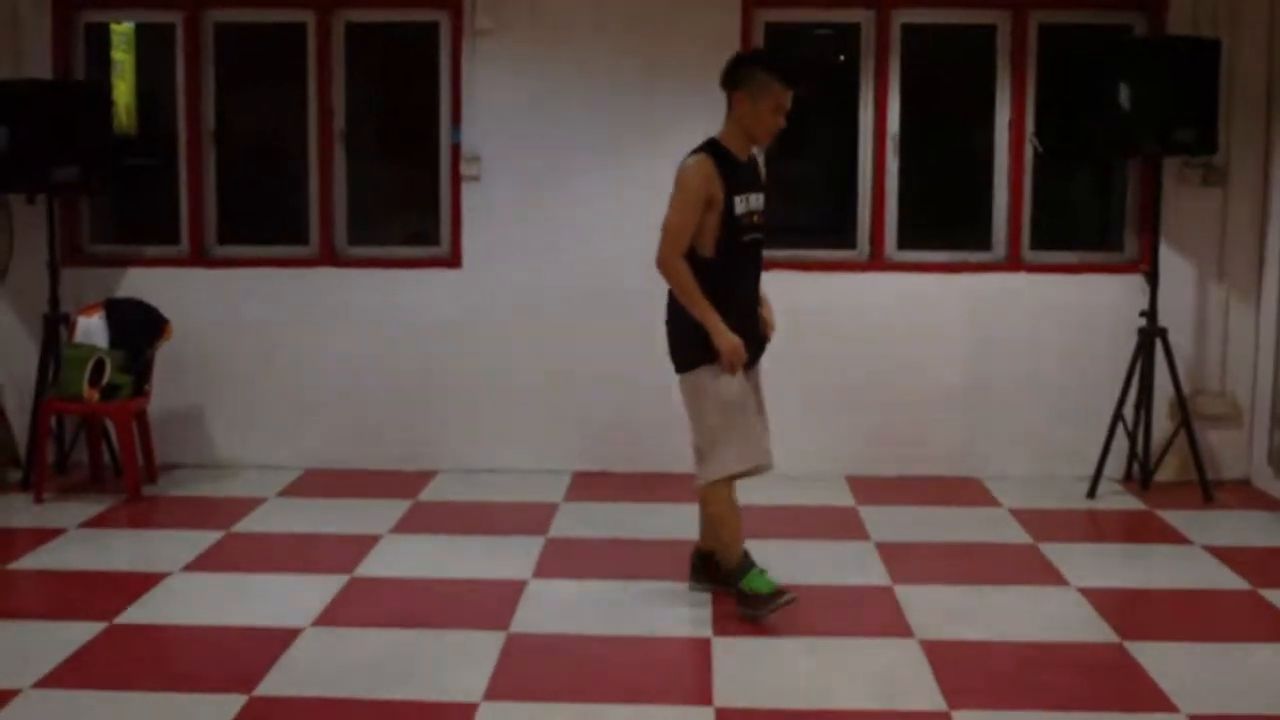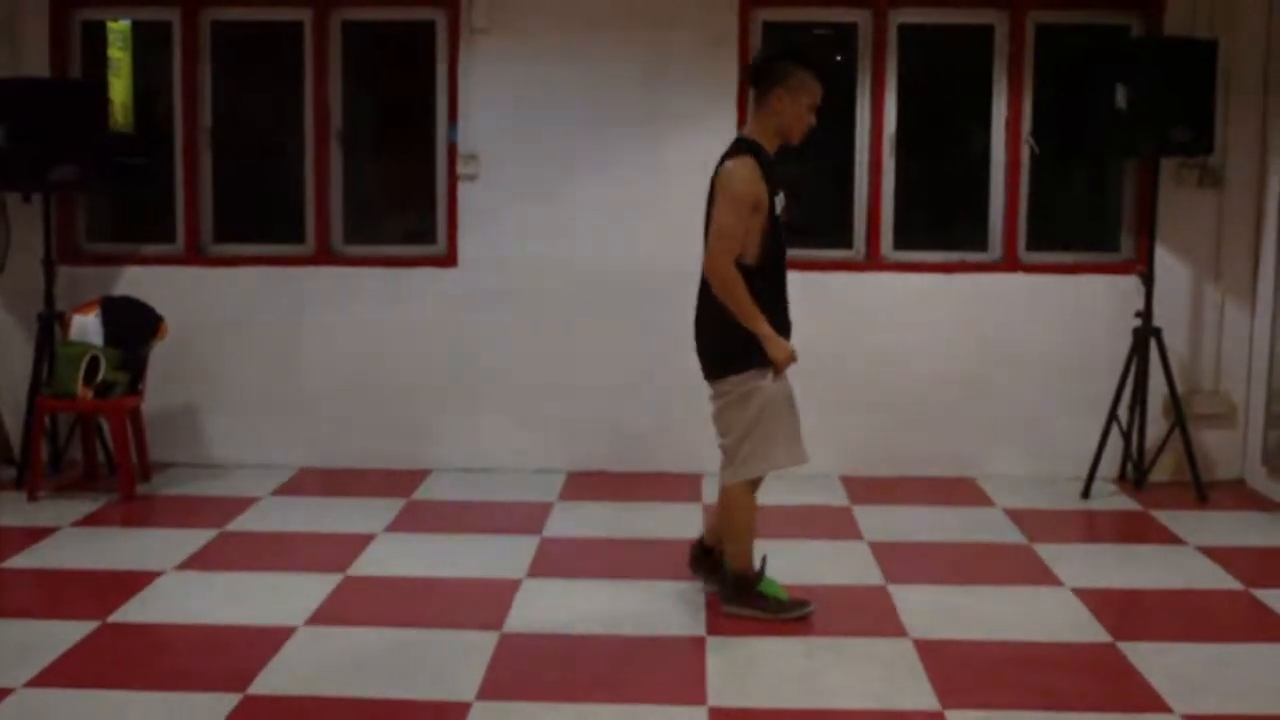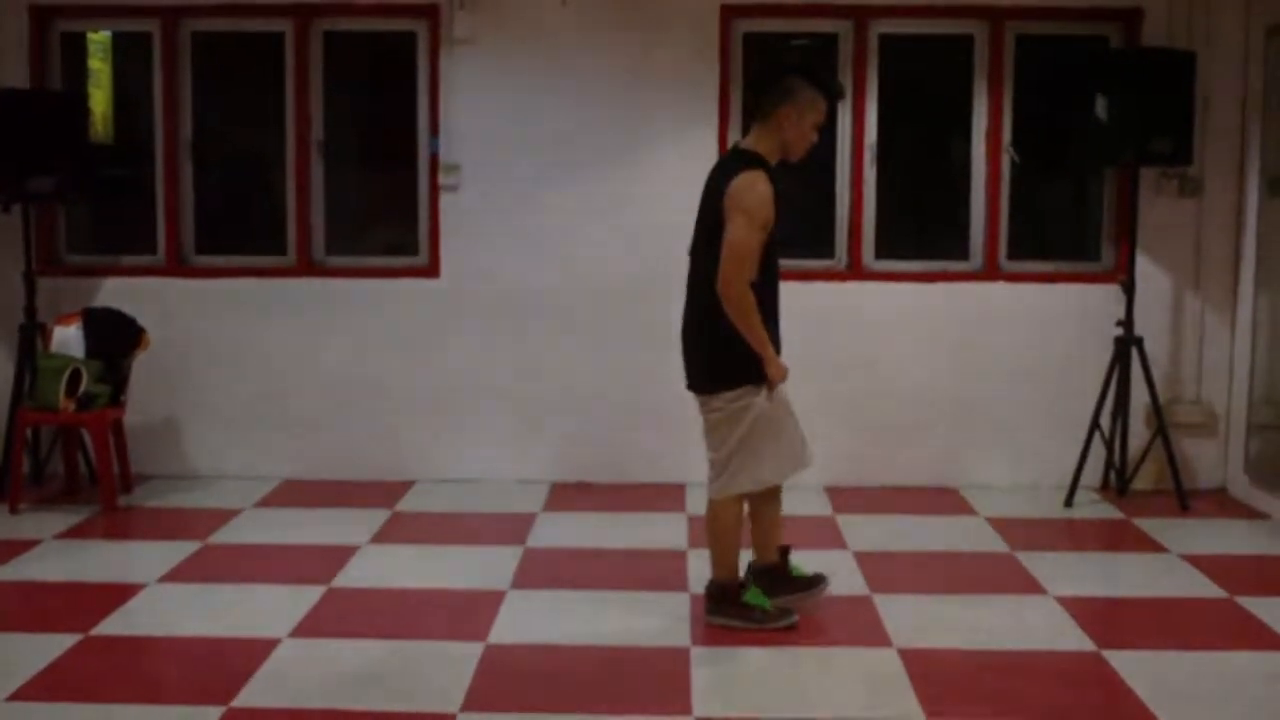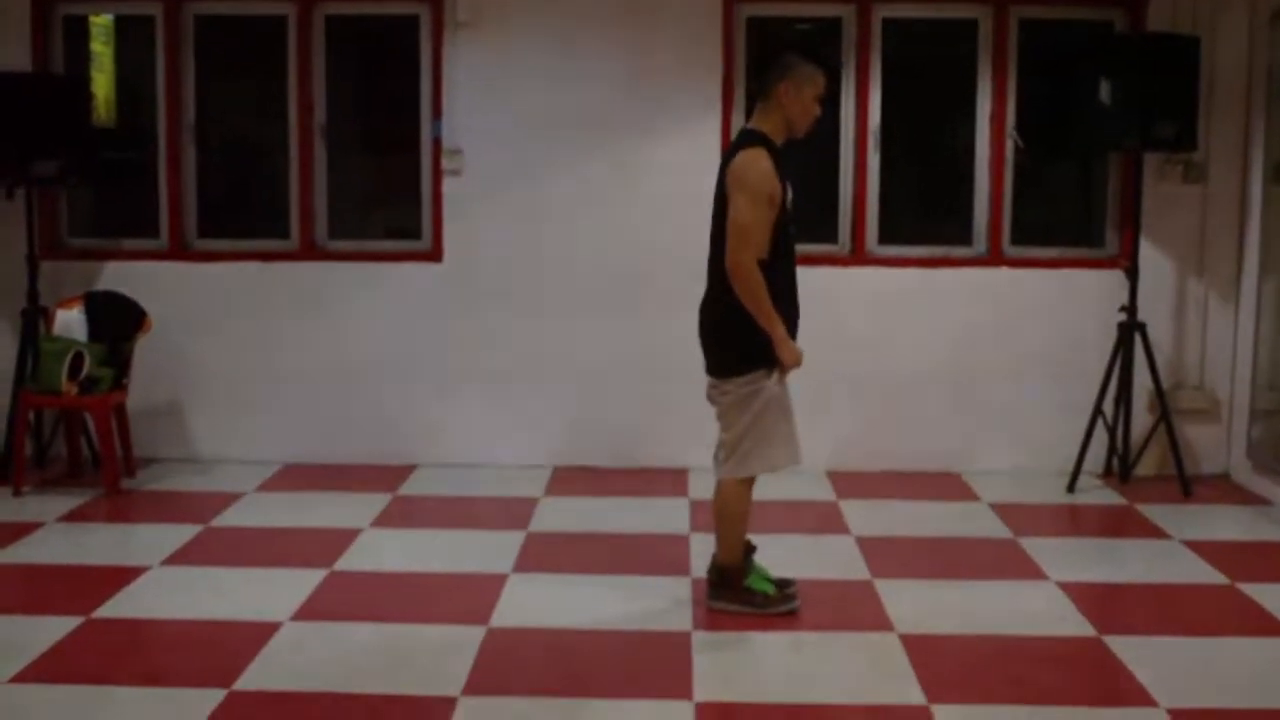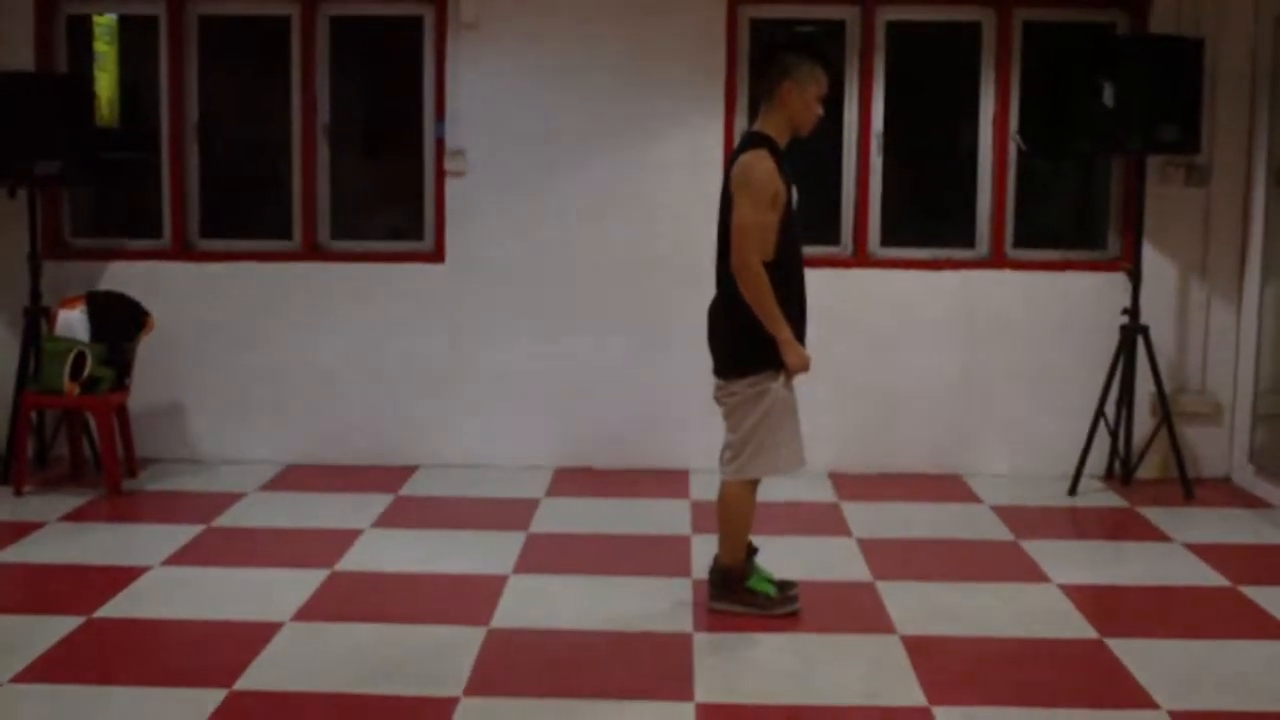
dt=0.5s
person 1, frame 1
left shoulder: (753, 169)
right shoulder: (701, 170)
right elbow: (670, 258)
left wrist: (761, 305)
right wrist: (716, 329)
left hip: (742, 335)
right hip: (705, 340)
left knee: (732, 456)
right knee: (724, 455)
left ankle: (709, 559)
right ankle: (737, 573)
person 1, frame 2
left shoulder: (757, 164)
right shoulder: (743, 170)
right elbow: (719, 268)
left wrist: (769, 333)
right wrist: (769, 336)
left hip: (748, 340)
right hip: (737, 342)
left knee: (755, 456)
right knee: (747, 462)
left ankle: (710, 551)
right ankle: (740, 584)
person 1, frame 3
left shoulder: (735, 167)
right shoulder: (753, 184)
right elbow: (732, 285)
right wrist: (768, 355)
left hip: (734, 352)
right hip: (729, 357)
left knee: (767, 463)
right knee: (735, 477)
left ankle: (771, 571)
right ankle: (726, 595)
person 1, frame 4
left shoulder: (757, 155)
right shoulder: (755, 162)
right elbow: (739, 263)
left wrist: (774, 336)
right wrist: (780, 337)
left hip: (748, 337)
right hip: (744, 340)
left knee: (743, 461)
right knee: (740, 463)
left ankle: (736, 563)
right ankle: (728, 580)
person 1, frame 5
left shoulder: (764, 158)
right shoulder: (759, 164)
right elbow: (746, 265)
left wrist: (780, 338)
right wrist: (787, 340)
left hip: (757, 340)
right hip: (753, 343)
left knee: (749, 462)
right knee: (745, 464)
left ankle: (737, 565)
right ankle: (730, 581)
